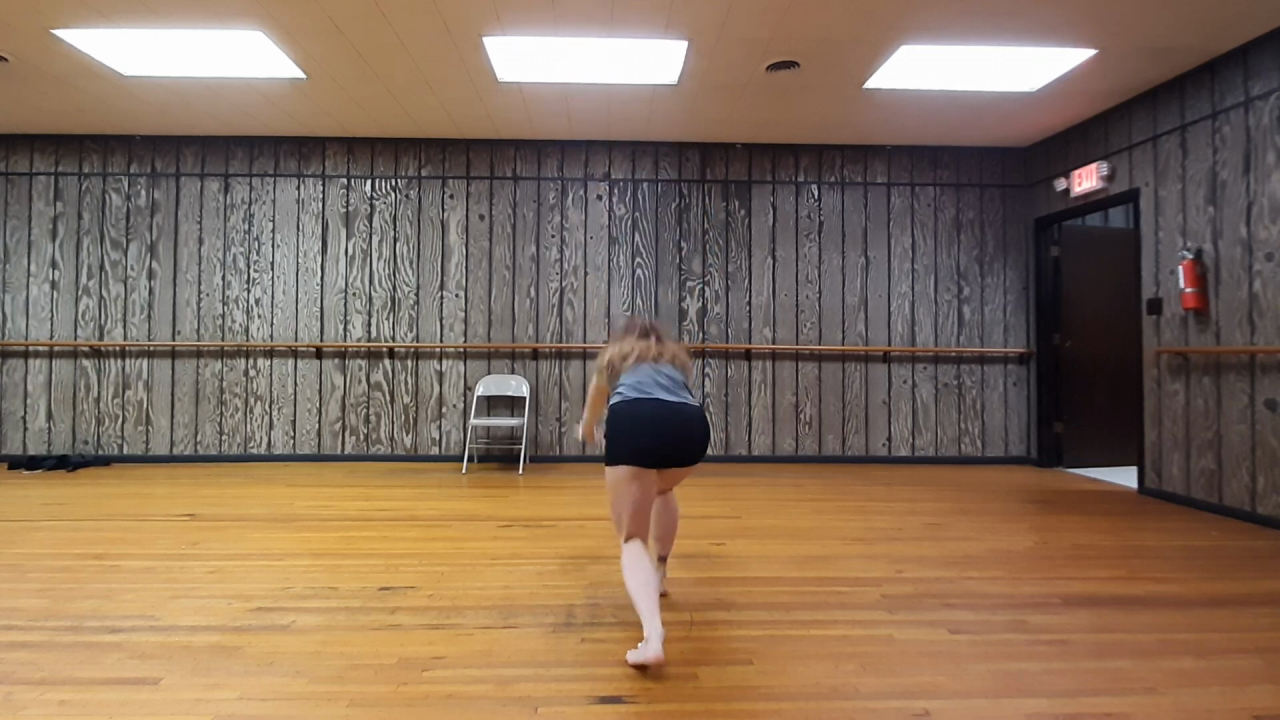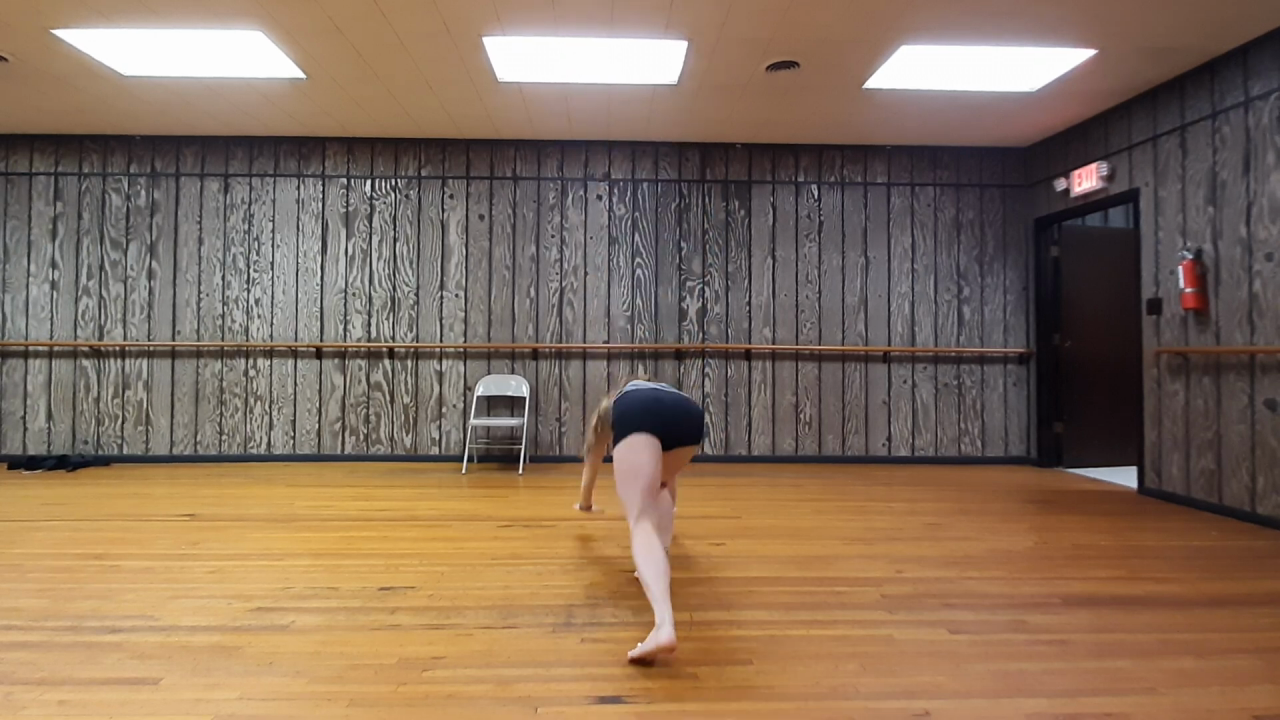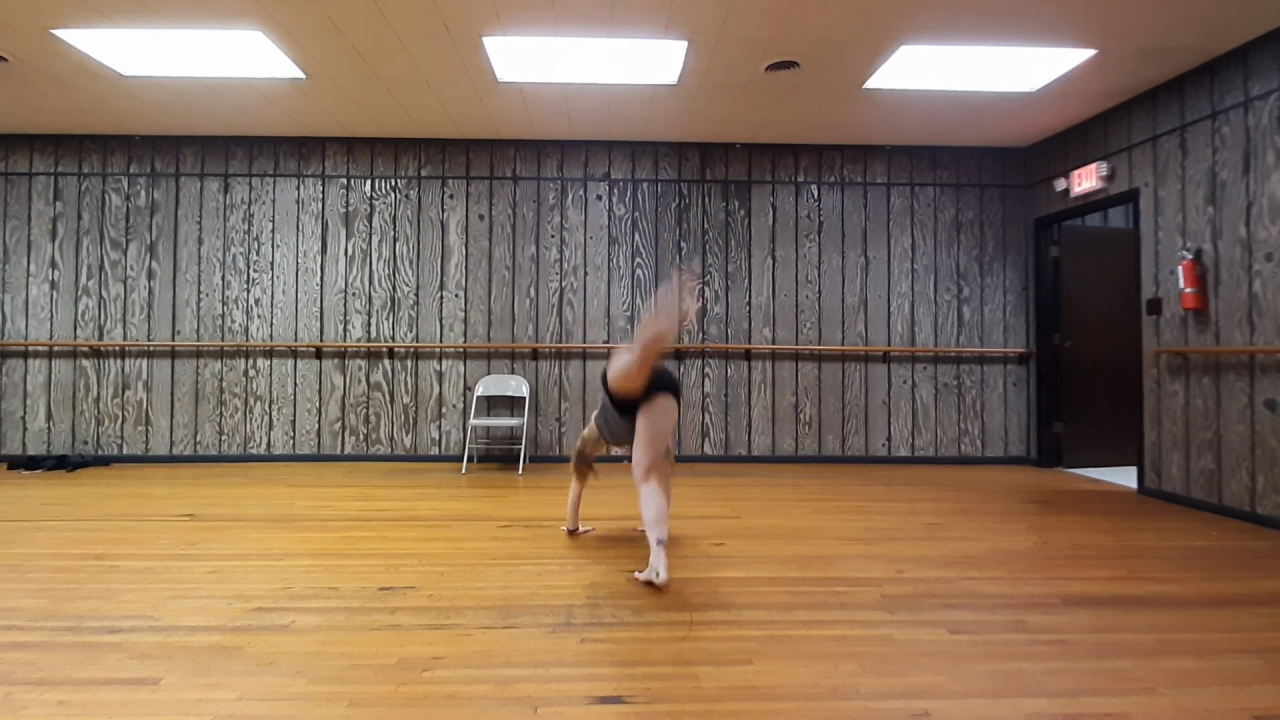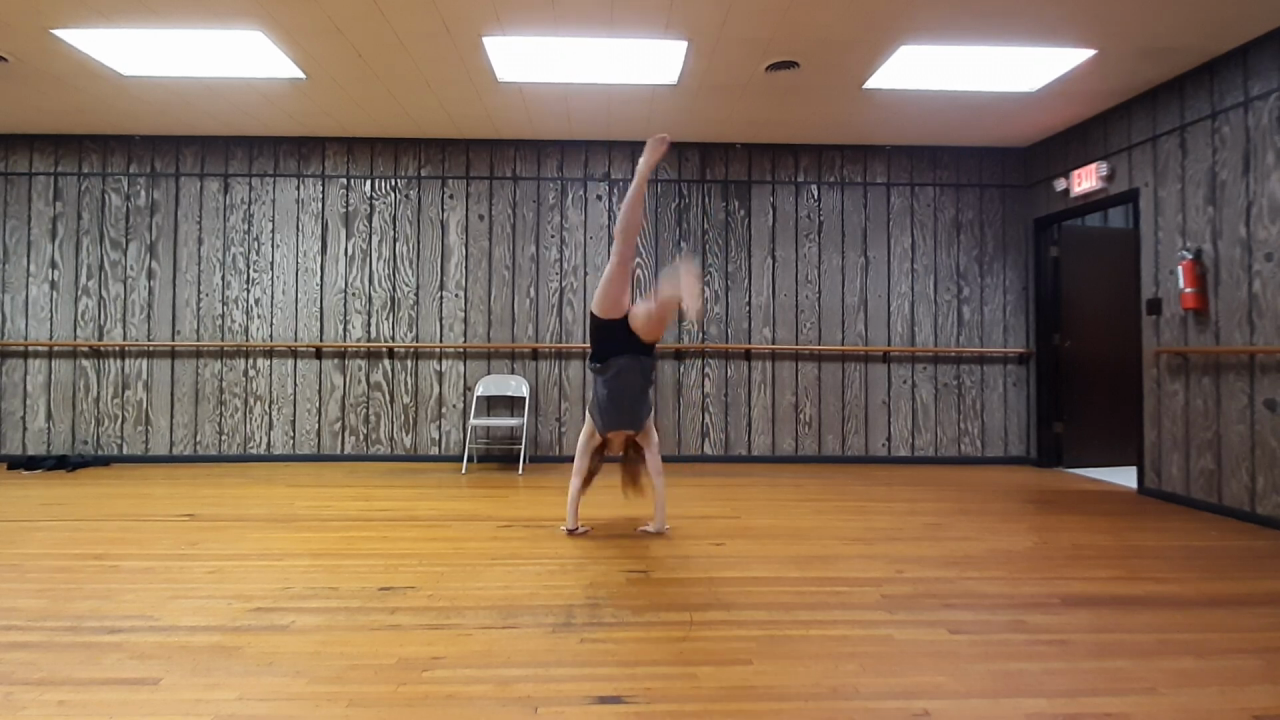
dt=0.3s
person 1, frame 1
left shoulder: (613, 358)
right shoulder: (676, 358)
left elbow: (594, 402)
left wrist: (587, 428)
left hip: (632, 420)
right hip: (691, 424)
left knee: (632, 539)
right knee: (663, 492)
left ankle: (653, 638)
right ankle: (658, 573)
person 1, frame 2
left shoulder: (610, 410)
left elbow: (592, 462)
right elbow: (671, 481)
left wrist: (585, 501)
right wrist: (668, 500)
left hip: (638, 415)
right hip: (688, 411)
left knee: (642, 526)
right knee: (661, 488)
left ankle: (664, 625)
person 1, frame 3
left shoulder: (598, 429)
left elbow: (578, 479)
right elbow: (651, 477)
left wrist: (573, 523)
left hip: (633, 378)
right hip: (658, 387)
right knee: (648, 478)
right ankle: (658, 563)
person 1, frame 4
left shoulder: (596, 429)
right shoulder: (640, 429)
left elbow: (577, 477)
right elbow: (657, 474)
left wrist: (572, 522)
left hip: (610, 338)
right hip: (633, 347)
left knee: (622, 250)
